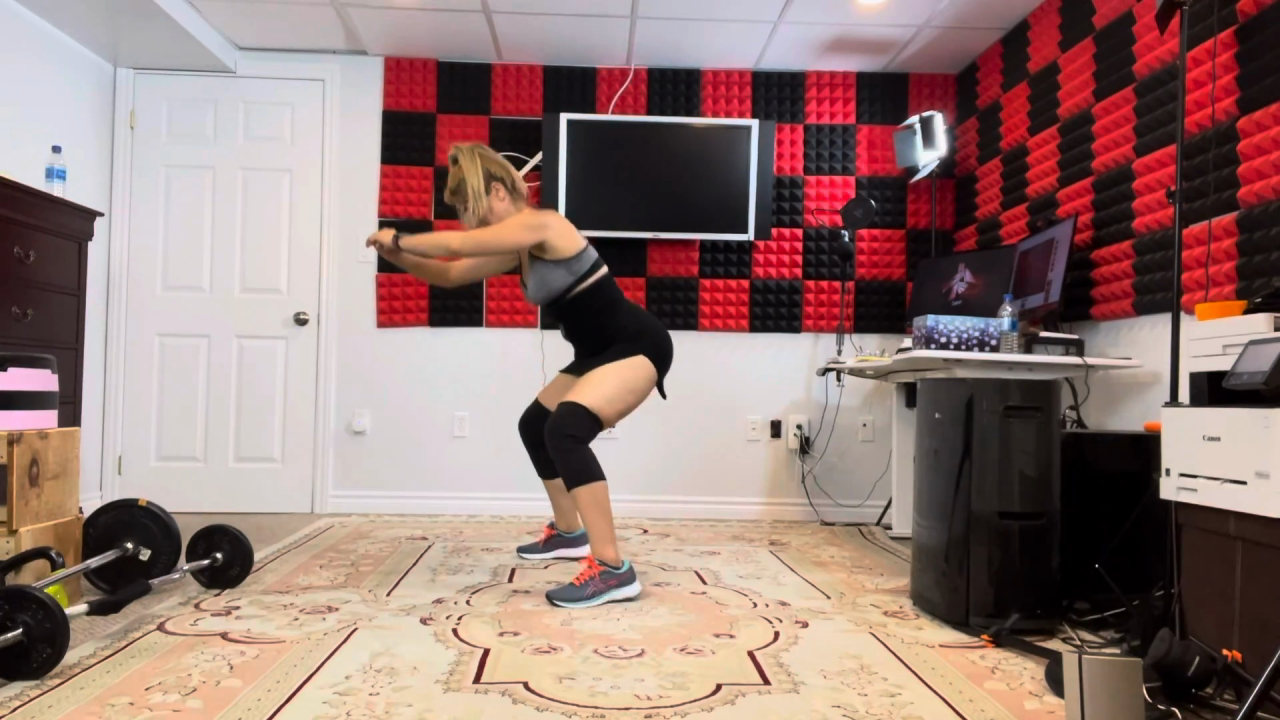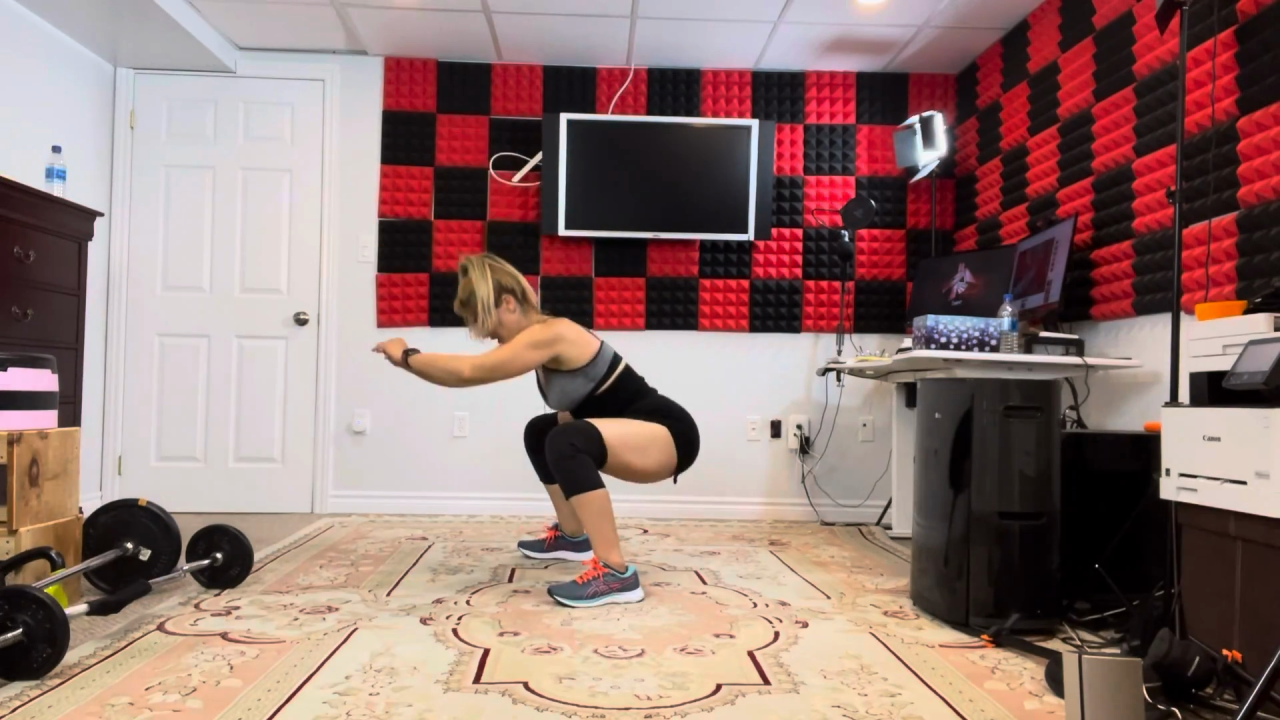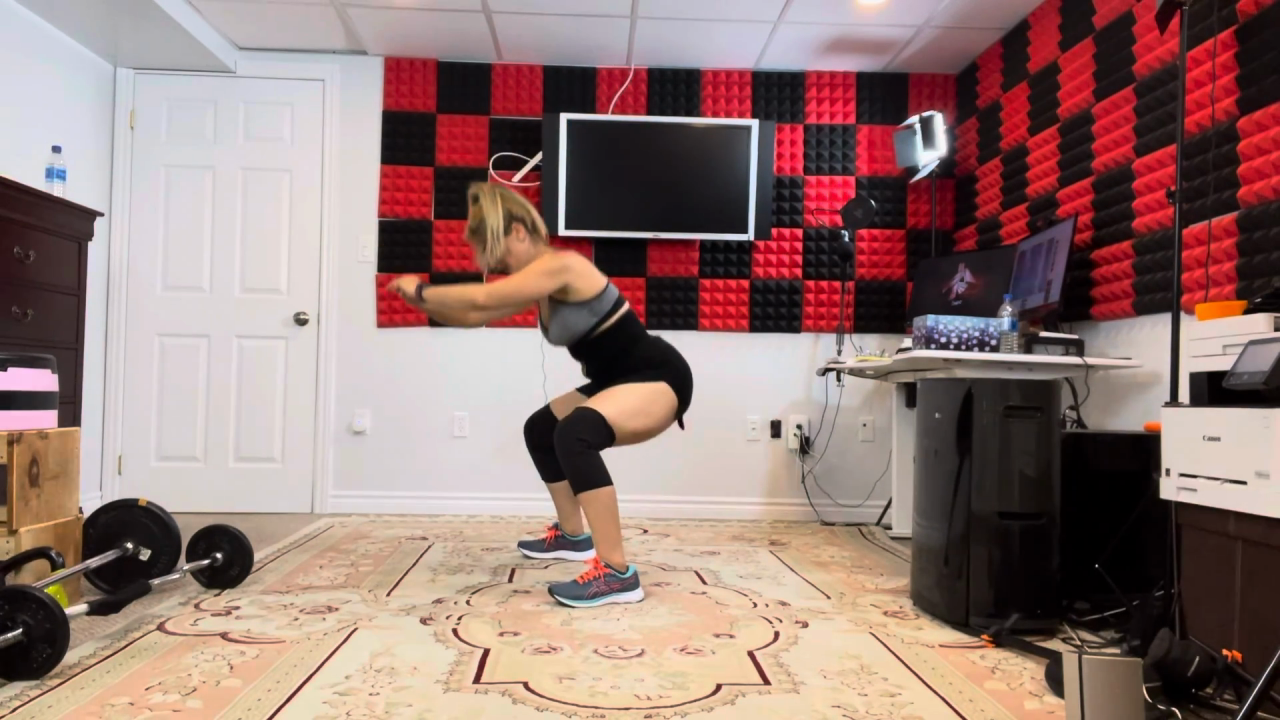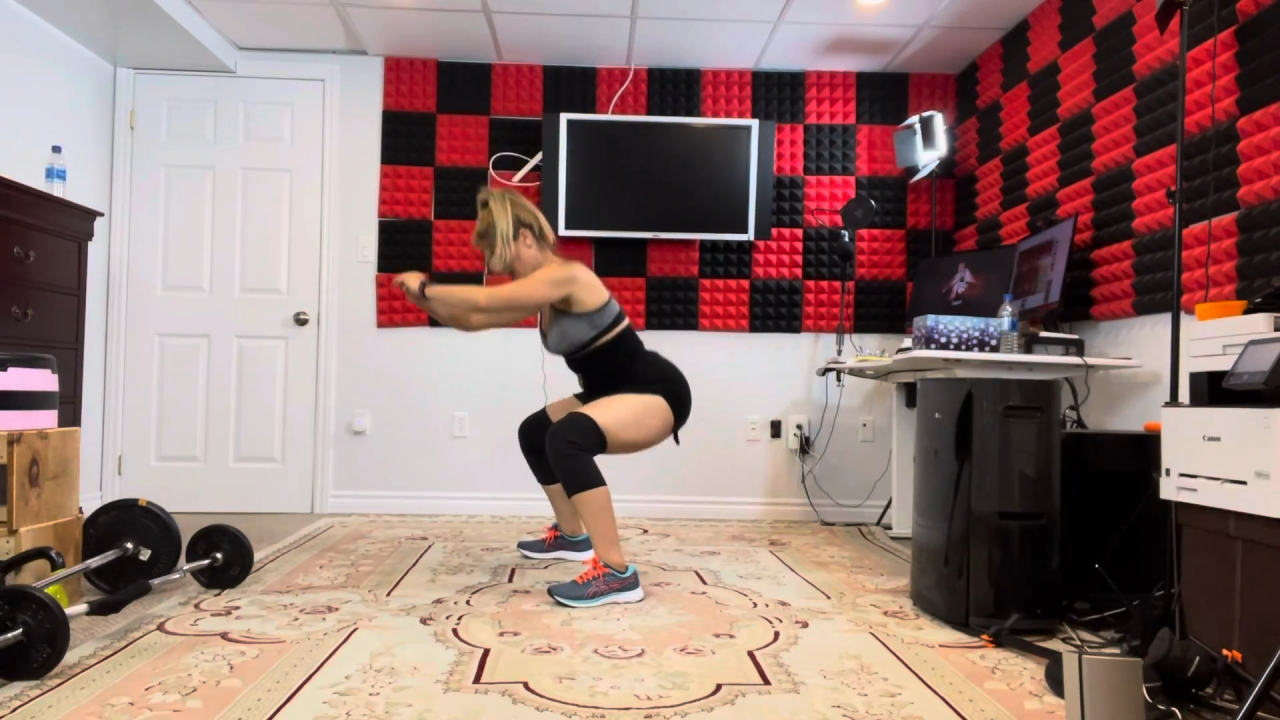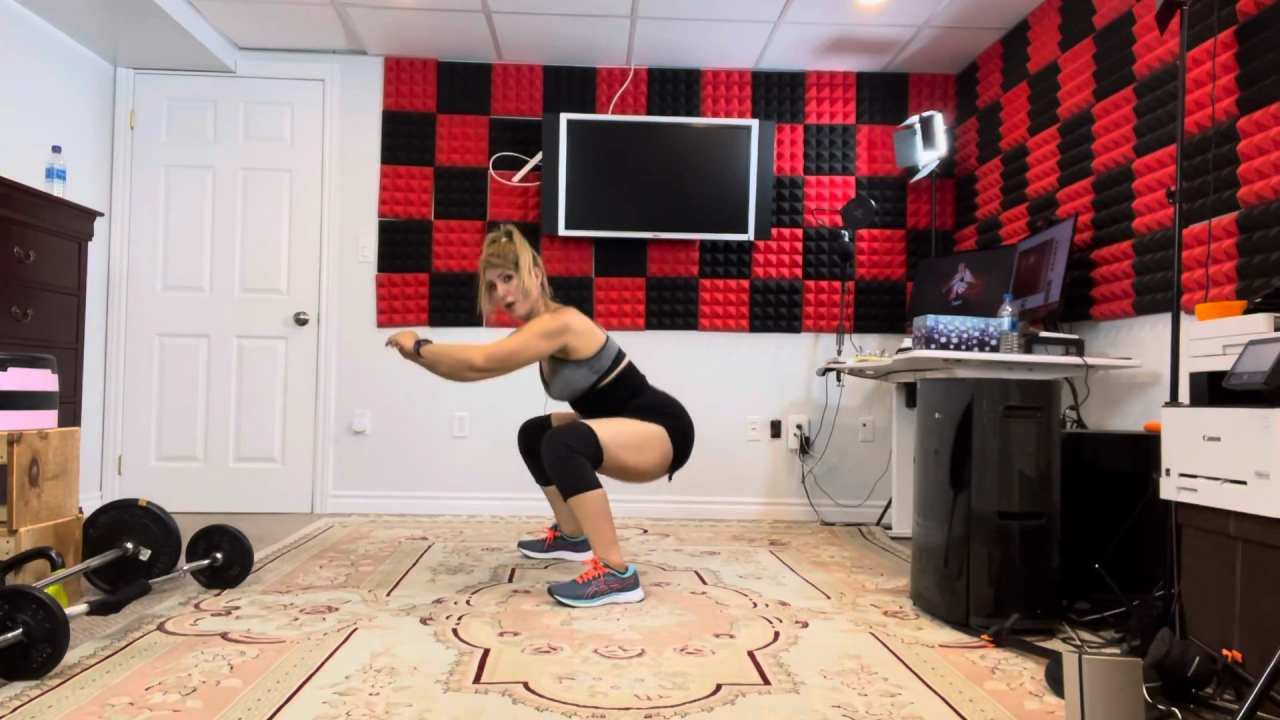
dt=0.4s
person 1, frame 1
left shoulder: (541, 223)
right shoulder: (520, 245)
left elbow: (457, 243)
right elbow: (450, 273)
left wrist: (398, 238)
right wrist: (397, 253)
left hip: (637, 344)
right hip: (601, 349)
left knee: (566, 429)
right knee: (535, 423)
left ankle: (612, 567)
right ankle: (568, 531)
person 1, frame 2
left shoulder: (552, 335)
right shoulder: (536, 338)
left elbow: (471, 372)
right elbow: (471, 373)
left wrist: (408, 356)
right wrist: (410, 358)
left hip: (668, 431)
right hip: (637, 425)
left knee: (565, 443)
right knee: (539, 434)
left ankle: (616, 573)
right ankle: (573, 535)
person 1, frame 3
left shoulder: (561, 265)
right shoulder: (542, 282)
left elbow: (482, 299)
right elbow: (476, 315)
left wrist: (421, 290)
right wrist: (422, 298)
left hip: (660, 378)
right hip: (623, 381)
left knee: (575, 435)
right knee: (541, 430)
left ankle: (617, 572)
right ankle: (573, 535)
person 1, frame 4
left shoulder: (567, 275)
right shoulder: (544, 288)
left elbow: (485, 299)
right elbow: (474, 320)
left wrist: (425, 287)
right wrist: (423, 298)
left hip: (657, 392)
right hip: (620, 390)
left knee: (567, 438)
right knee: (535, 433)
left ankle: (616, 571)
right ankle: (571, 535)
person 1, frame 5
left shoulder: (561, 323)
right shoulder: (539, 331)
left elbow: (482, 361)
right elbow: (476, 368)
left wrist: (419, 347)
right wrist: (420, 351)
left hip: (663, 429)
right hip: (632, 430)
left knee: (563, 443)
right knee: (534, 437)
left ankle: (616, 572)
right ankle: (572, 536)
